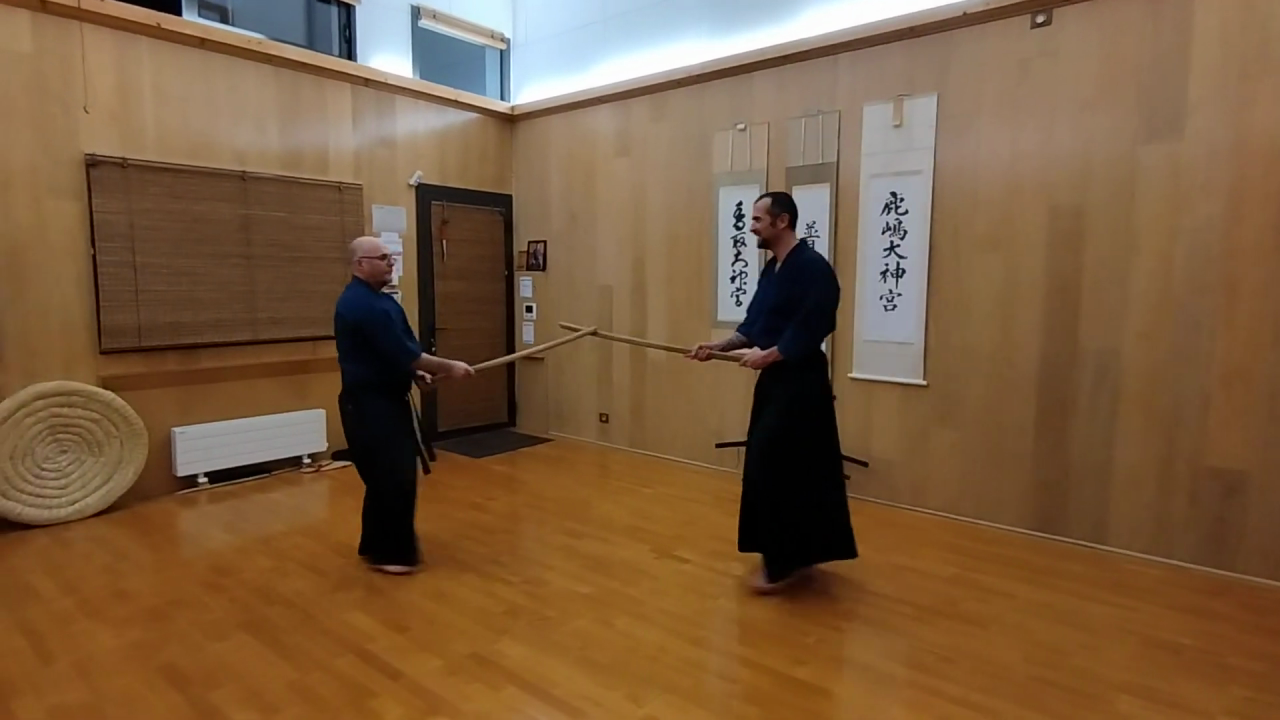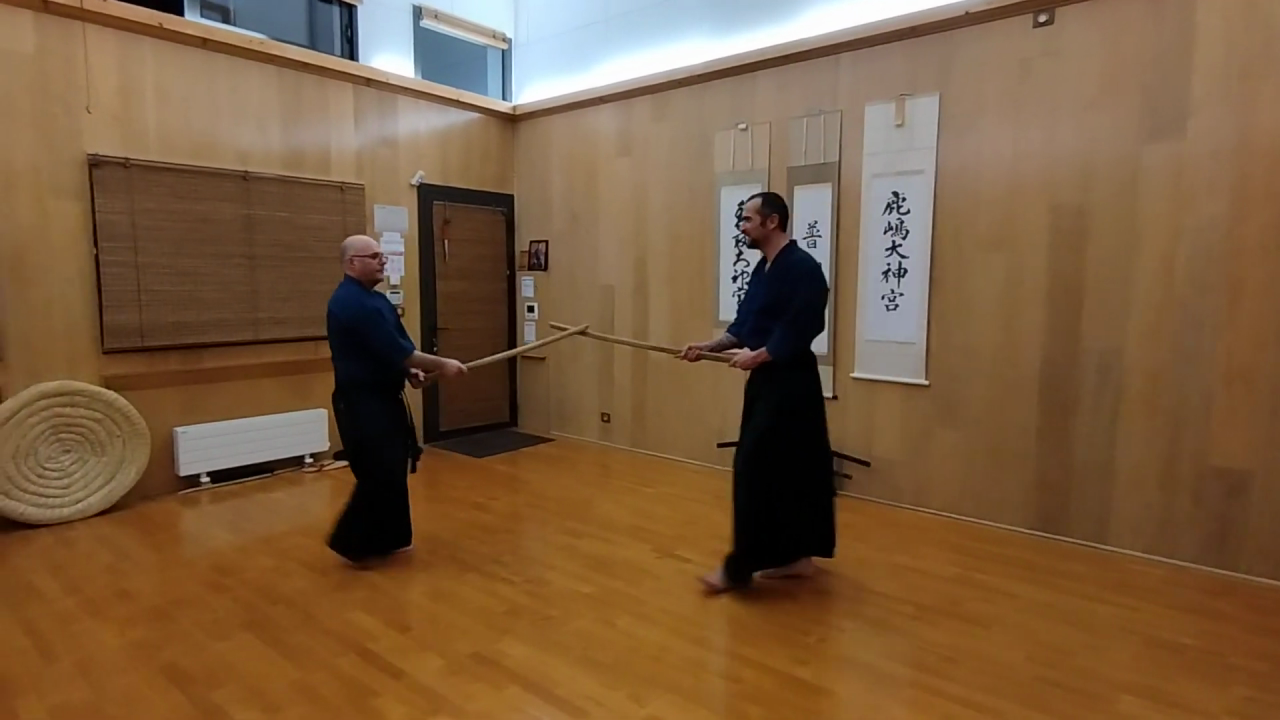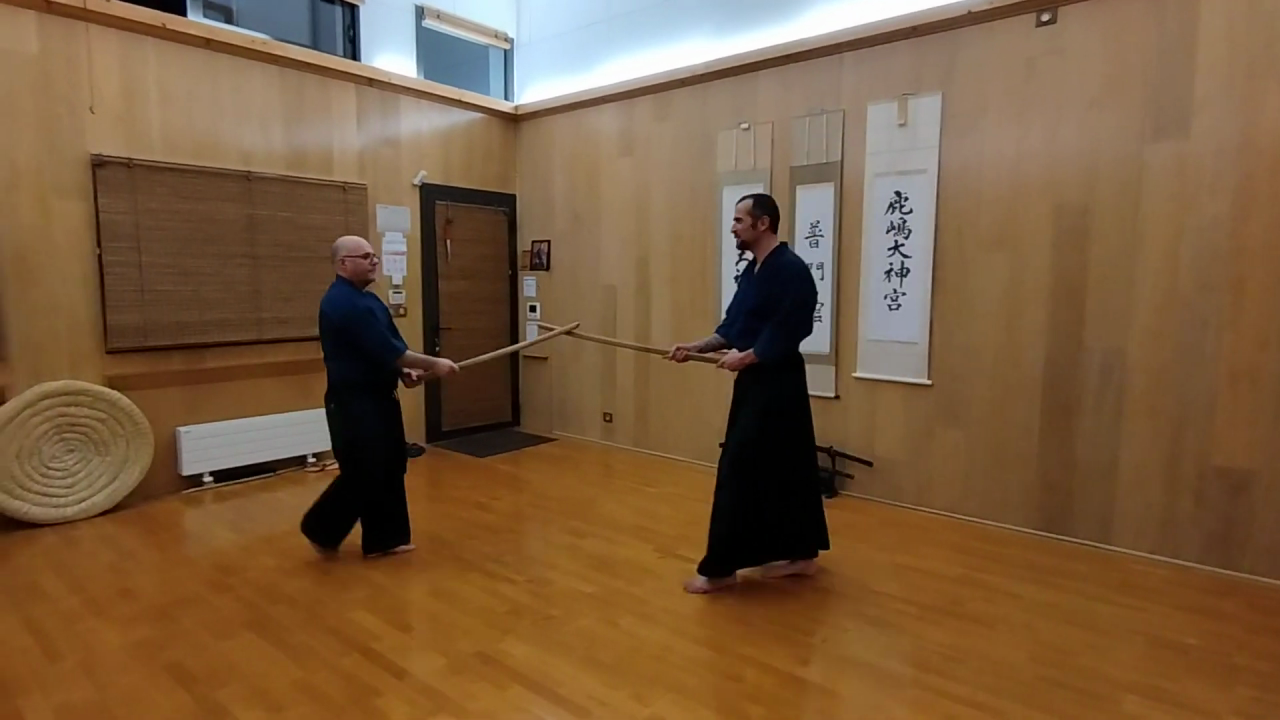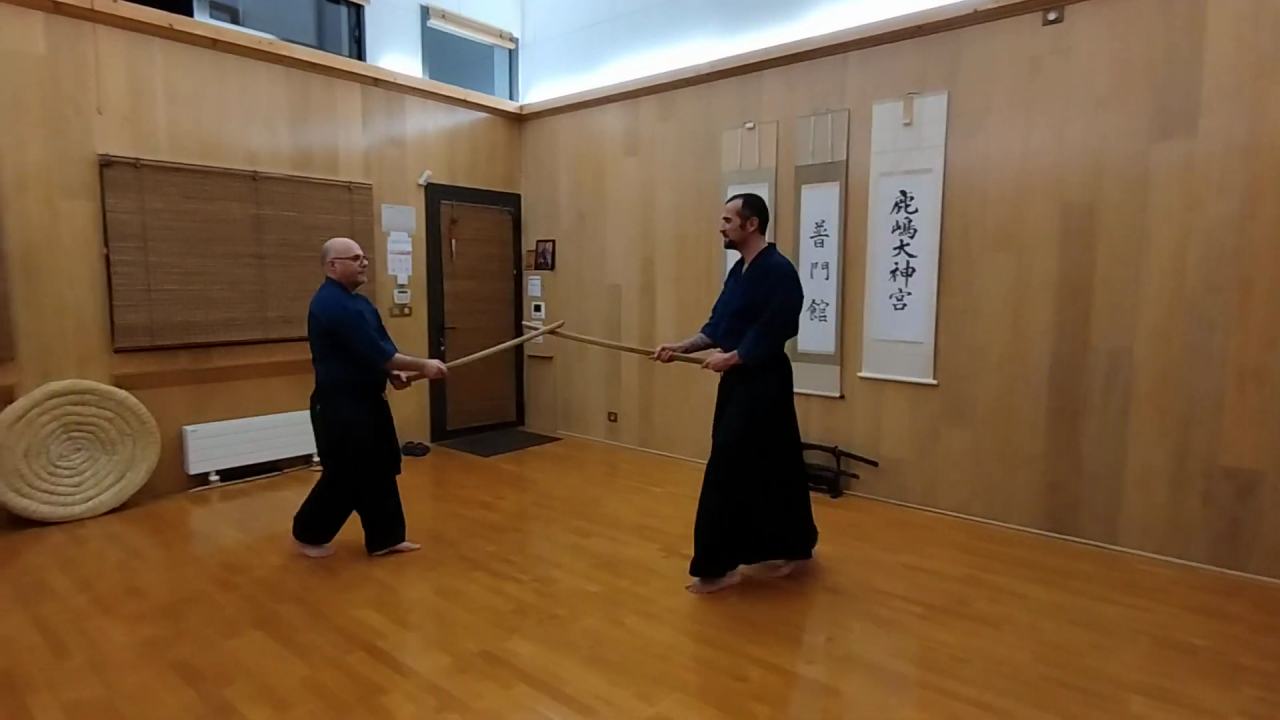
dt=0.1s
person 1, frame 1
left shoulder: (813, 267)
right shoulder: (771, 269)
left elbow: (811, 330)
right elbow: (754, 325)
left wrist: (767, 355)
right wrist: (718, 346)
left hip: (802, 380)
right hip: (774, 378)
left knee: (776, 467)
right knee: (768, 465)
left ankle: (784, 563)
right ankle: (789, 557)
person 1, frame 2
left shoulder: (801, 267)
right shoulder: (763, 269)
left elbow: (800, 331)
right elbow: (744, 325)
left wrist: (758, 356)
right wrist: (709, 346)
left hip: (790, 380)
right hip: (766, 379)
left knee: (758, 468)
right knee: (789, 467)
left ankle: (741, 566)
right ankle: (798, 553)
person 1, frame 3
left shoulder: (791, 270)
right shoulder: (752, 270)
left elbow: (788, 333)
right elbow: (733, 326)
left wrist: (746, 357)
right wrist: (696, 347)
left hip: (777, 383)
right hip: (754, 380)
left knee: (740, 470)
right knee: (778, 469)
left ankle: (720, 566)
right ankle: (800, 554)
person 1, frame 4
left shoulder: (777, 271)
right shoulder: (740, 270)
left elbow: (772, 334)
right elbow: (719, 325)
left wrist: (730, 358)
right wrist: (682, 347)
left hip: (762, 383)
right hip: (740, 380)
left knee: (730, 471)
right knee: (769, 468)
left ankle: (718, 566)
right ankle: (794, 548)
person 2, frame 1
left shoulder: (379, 300)
right shoulder: (361, 304)
left elbow: (395, 351)
right elbow: (401, 352)
left wrist: (416, 372)
right wrist: (448, 367)
left hip: (386, 399)
right hip: (369, 403)
left knee: (386, 474)
right knee: (394, 476)
left ankle: (378, 543)
right ankle: (389, 552)
person 2, frame 2
left shoulder: (371, 298)
right shoulder: (351, 302)
right elbow: (393, 350)
left wrist: (409, 371)
right wrist: (441, 365)
left hip: (382, 397)
right hip: (361, 402)
left knee: (392, 470)
right knee: (378, 473)
left ankle: (386, 539)
right ankle: (350, 543)
person 2, frame 3
left shoulder: (365, 299)
right shoulder: (344, 303)
right elbow: (386, 350)
left wrist: (403, 371)
right wrist: (432, 364)
left hip: (376, 397)
right hip: (354, 402)
left knee: (388, 469)
right knee: (364, 473)
left ankle: (383, 538)
right ankle: (320, 530)
person 2, frame 4
left shoulder: (355, 301)
right shoulder: (334, 305)
right elbow: (375, 352)
left wrist: (393, 373)
right wrist: (422, 366)
left hip: (366, 398)
right hip: (341, 403)
left knee: (380, 467)
right knee: (343, 473)
left ankle: (386, 537)
right ankle: (309, 534)
